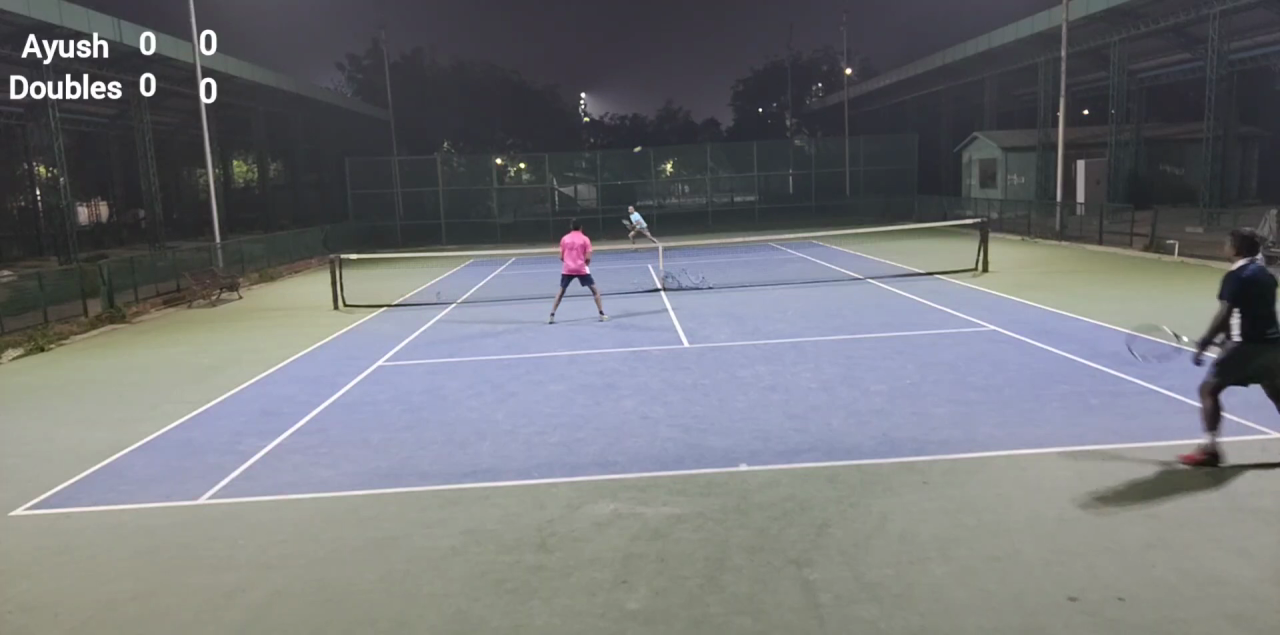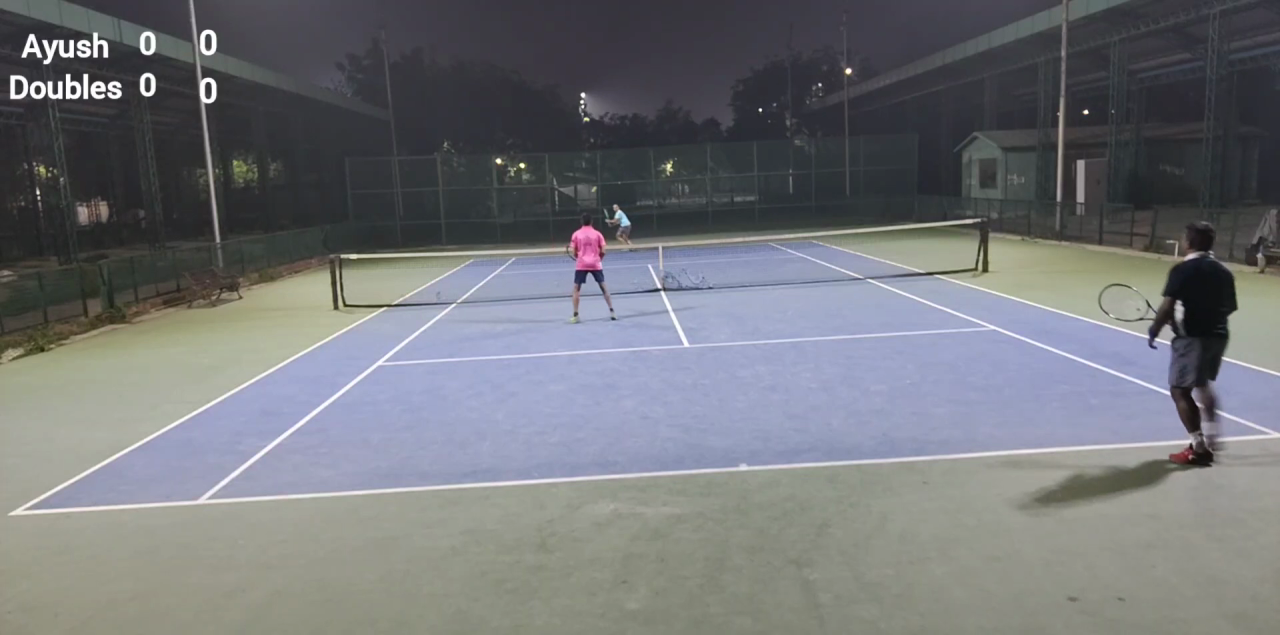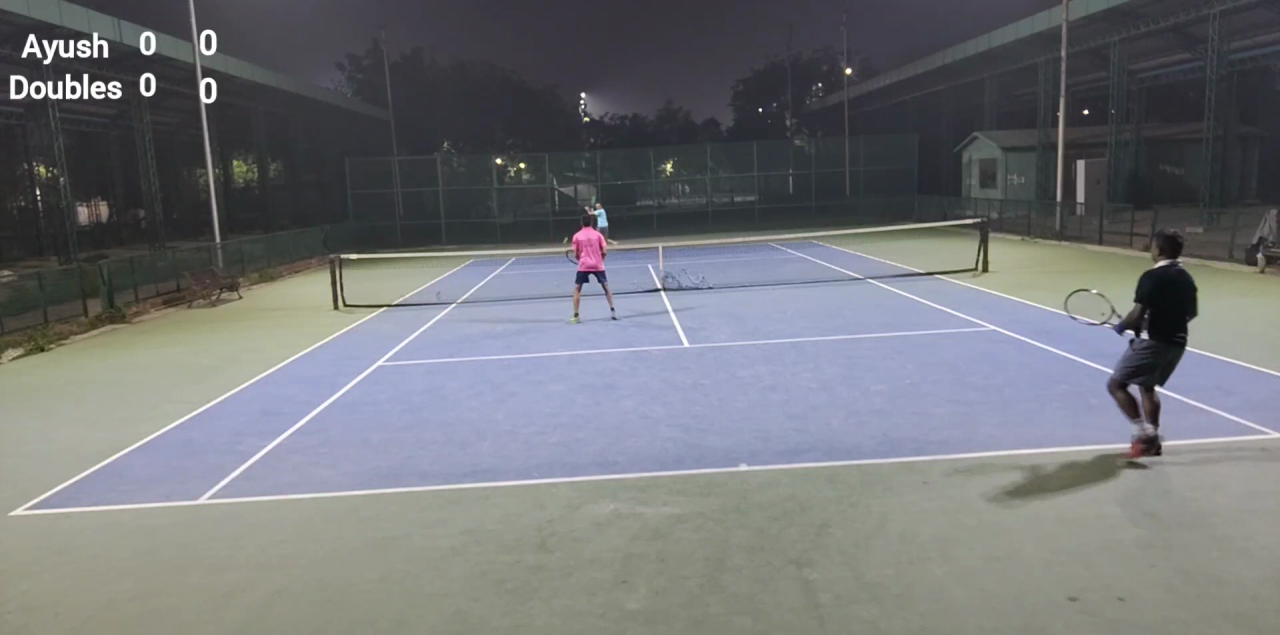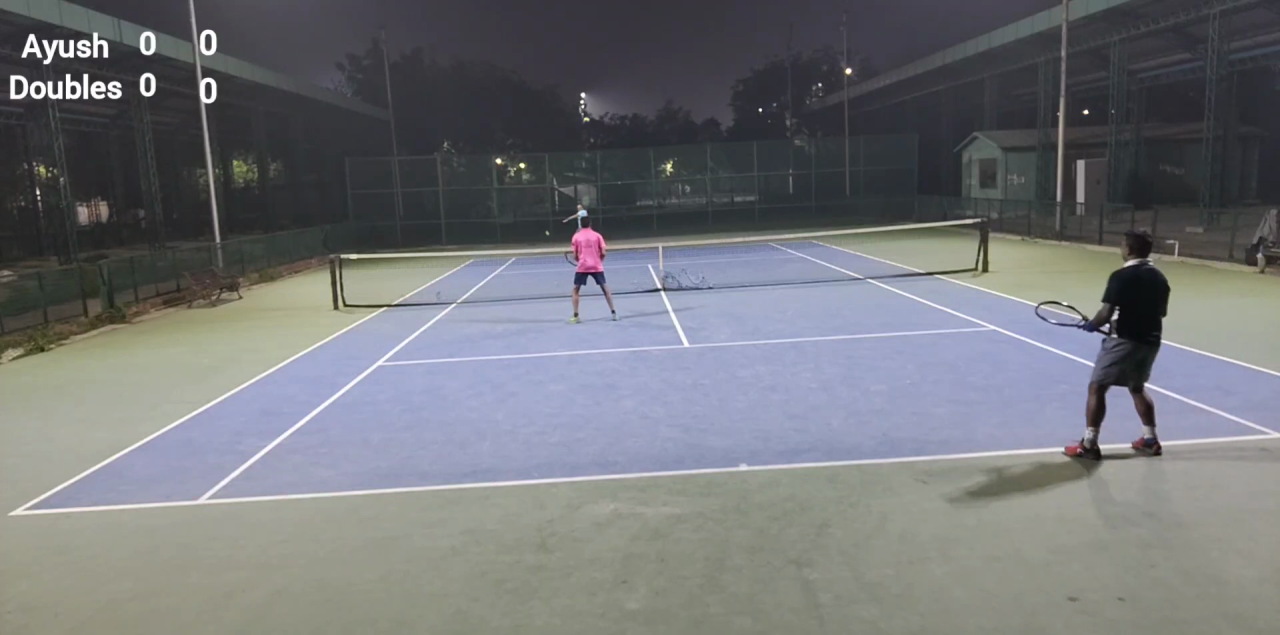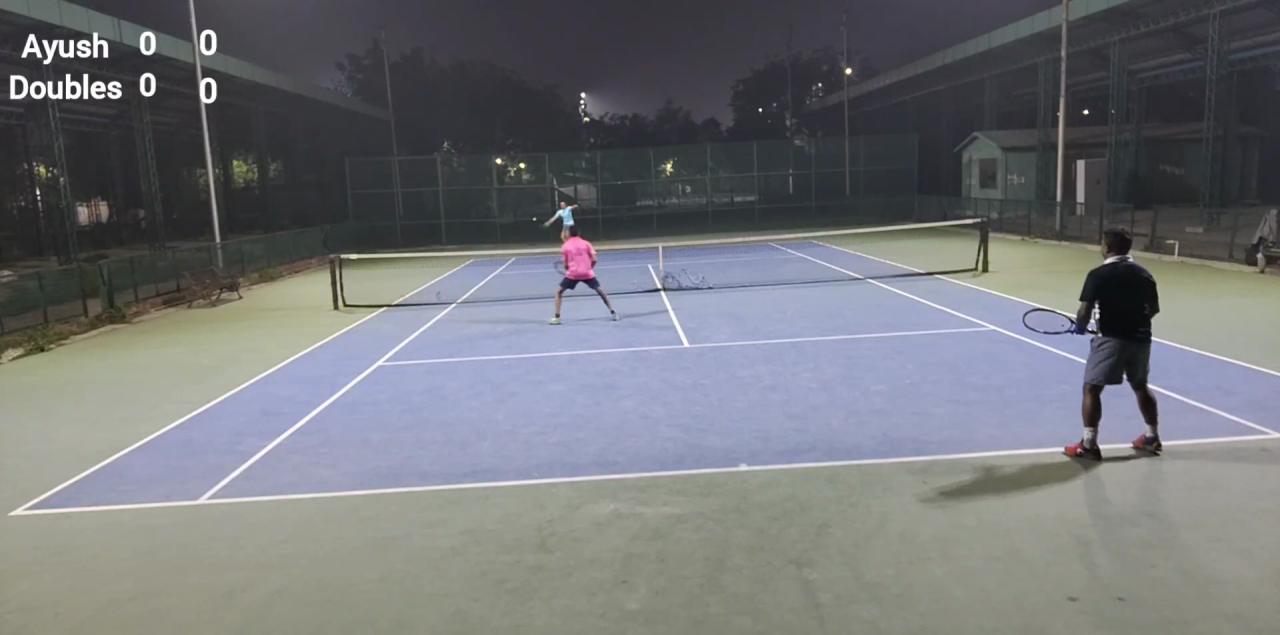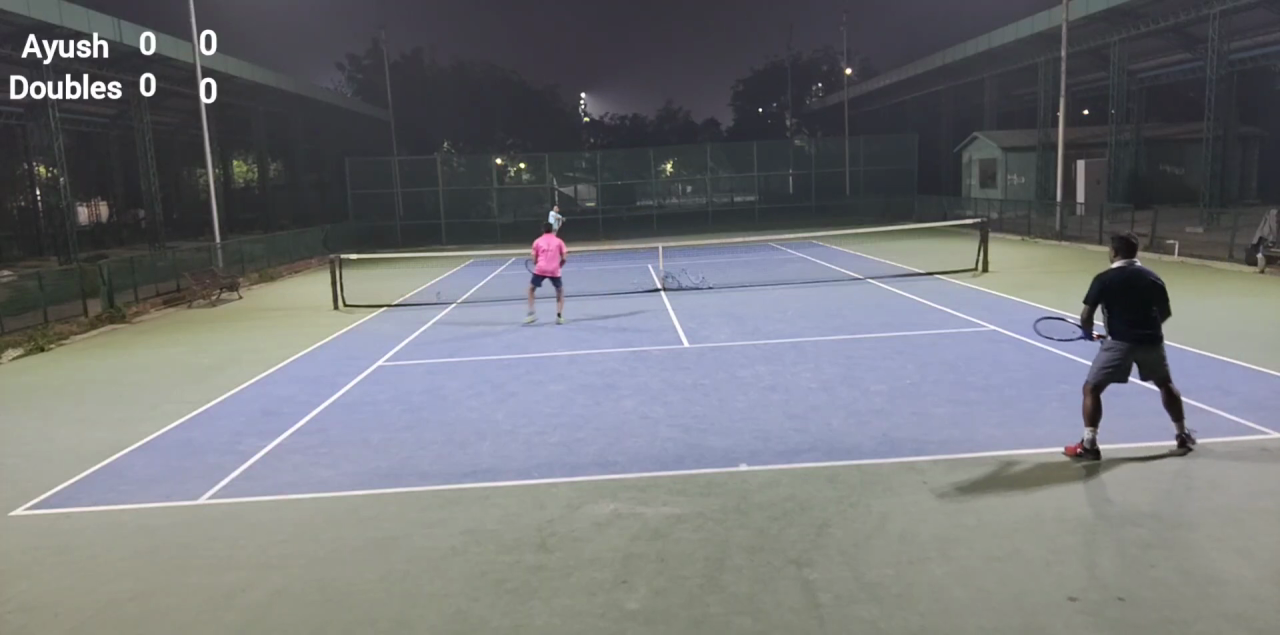
dt=0.3s
person 1, frame 1
left shoulder: (1236, 277)
left elbow: (1223, 314)
left wrist: (1202, 345)
left hip: (1245, 345)
left knee: (1208, 390)
left ankle: (1209, 449)
person 1, frame 2
left shoulder: (1182, 270)
right shoulder: (1223, 271)
left elbow: (1166, 309)
right elbow: (1231, 306)
left wrist: (1153, 332)
left hip: (1193, 338)
right hip: (1218, 335)
left knee: (1180, 391)
right knee: (1202, 384)
left ankle: (1199, 448)
right ankle: (1211, 435)
person 1, frame 3
left shoulder: (1152, 277)
right shoulder: (1186, 278)
left elbow: (1137, 314)
right elbow: (1191, 313)
left wrist: (1122, 325)
left hip: (1151, 342)
right hip: (1176, 343)
left knee: (1116, 385)
right knee: (1147, 387)
left ankle: (1144, 434)
right ankle: (1149, 436)
person 1, frame 4
left shoulder: (1122, 276)
right shoulder: (1159, 278)
left elbow: (1106, 314)
right elbow: (1161, 312)
left wrist: (1092, 324)
left hip: (1124, 341)
right hip: (1151, 341)
left knee: (1096, 389)
right knee: (1137, 388)
left ankle: (1089, 445)
right ankle: (1150, 440)
person 1, frame 5
left shoulder: (1099, 275)
right shoulder: (1144, 274)
left elbow: (1084, 312)
right elbow: (1154, 309)
left wrist: (1081, 326)
left hip: (1111, 339)
right hip: (1141, 338)
left knee: (1091, 389)
right knee: (1141, 387)
left ankle: (1089, 445)
right ankle: (1152, 437)
person 1, frame 6
left shoulder: (1104, 279)
right shoulder: (1152, 278)
left elbow: (1086, 316)
right elbow: (1165, 313)
left wrist: (1088, 332)
left hip: (1119, 342)
right hip: (1151, 341)
left knee: (1091, 389)
right knee: (1166, 385)
left ankle: (1088, 445)
right ankle: (1182, 435)
